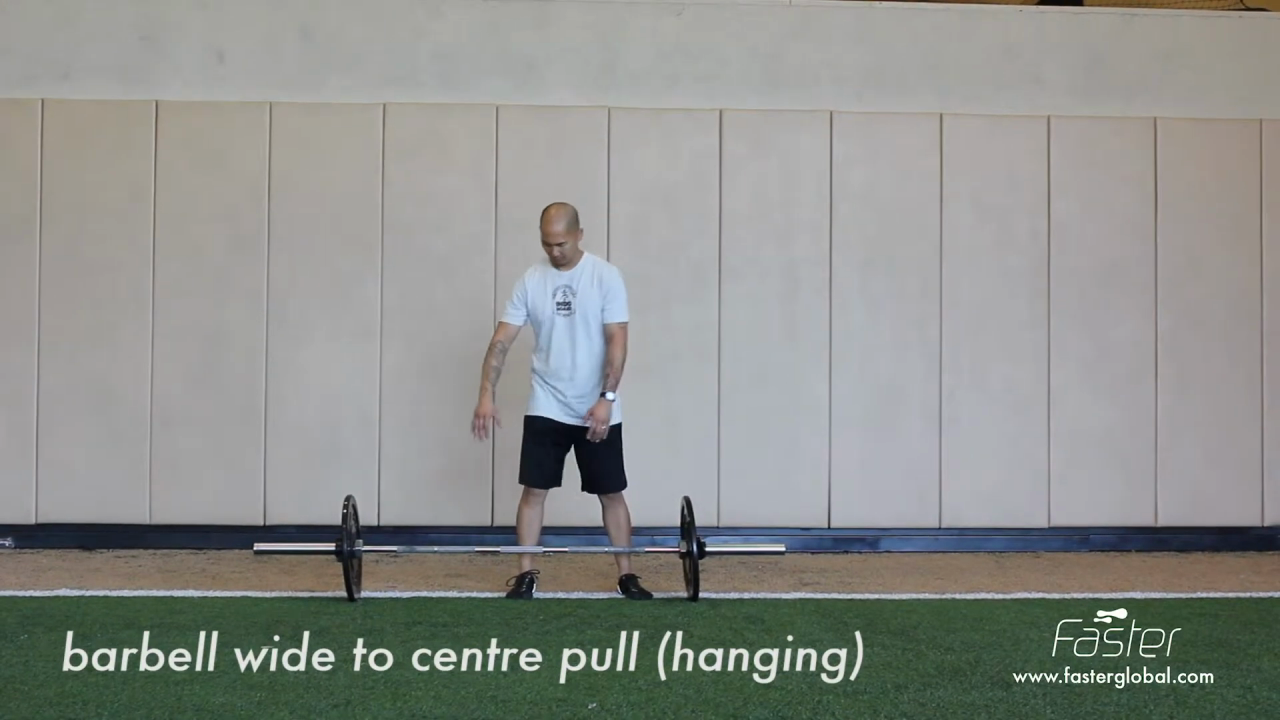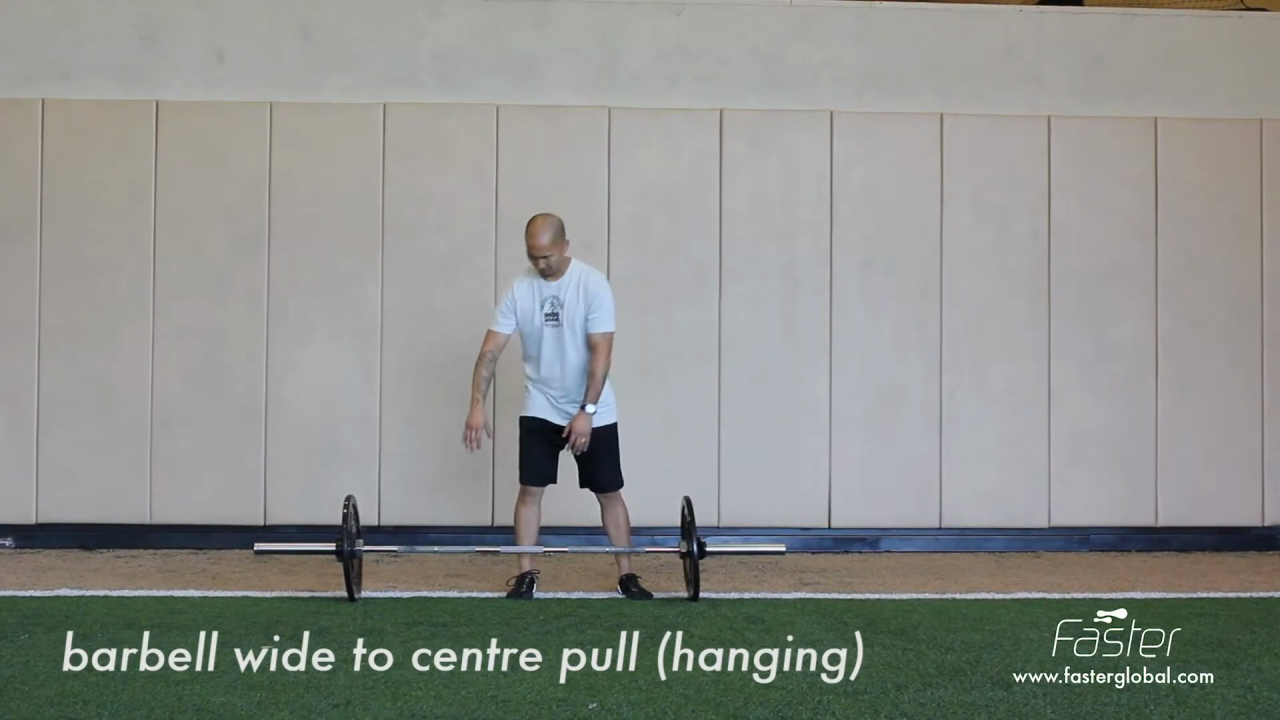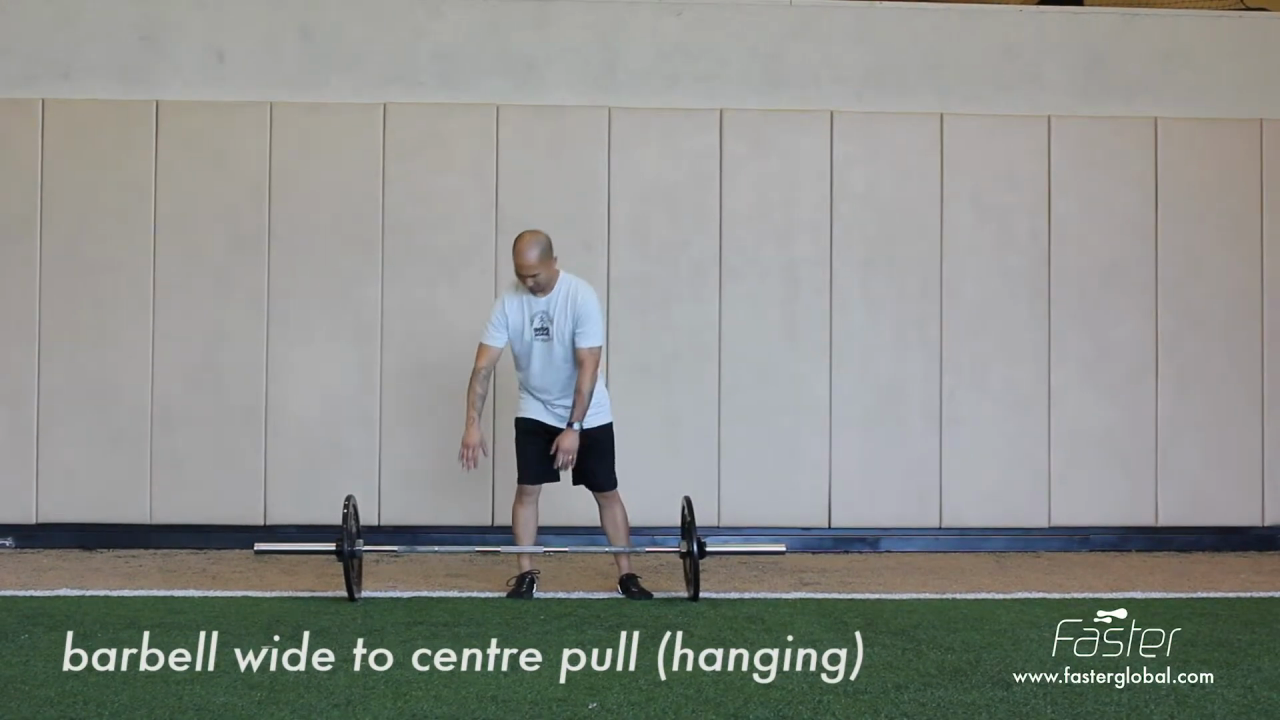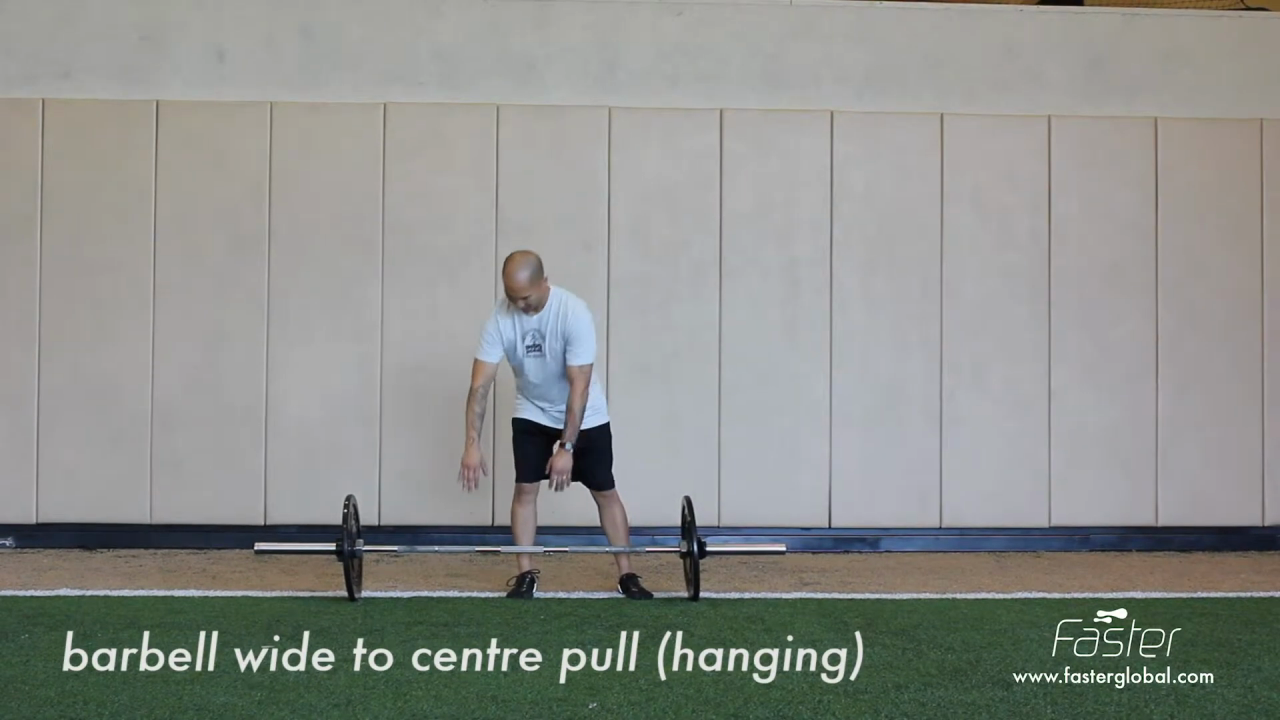
dt=0.2s
person 1, frame 1
left shoulder: (605, 276)
right shoulder: (530, 280)
left elbow: (617, 341)
right elbow: (501, 340)
left wrist: (606, 398)
right wrist: (486, 394)
left hip: (596, 410)
right hip: (546, 408)
left knee: (611, 492)
right knee: (534, 490)
left ankle: (626, 574)
right ankle: (526, 573)
person 1, frame 2
left shoulder: (592, 284)
right shoulder: (519, 289)
left elbow: (601, 352)
right elbow: (490, 350)
left wrist: (587, 411)
right wrist: (477, 405)
left hip: (592, 413)
right hip: (540, 409)
left knee: (609, 492)
right knee: (530, 489)
left ankle: (626, 574)
right ankle: (526, 574)
person 1, frame 3
left shoulder: (581, 297)
right shoulder: (508, 302)
left elbow: (588, 367)
right elbow: (483, 365)
left wrist: (574, 428)
right wrist: (472, 424)
left hip: (588, 415)
right hip: (535, 411)
left knee: (606, 491)
right knee: (527, 489)
left ankle: (626, 574)
right ankle: (526, 574)
person 1, frame 4
left shoulder: (573, 312)
right shoulder: (499, 317)
left elbow: (579, 386)
right elbow: (480, 383)
left wrist: (566, 448)
right wrist: (472, 444)
left hip: (585, 416)
right hip: (532, 412)
left knee: (604, 490)
right knee: (525, 488)
left ankle: (626, 574)
right ankle: (526, 574)
